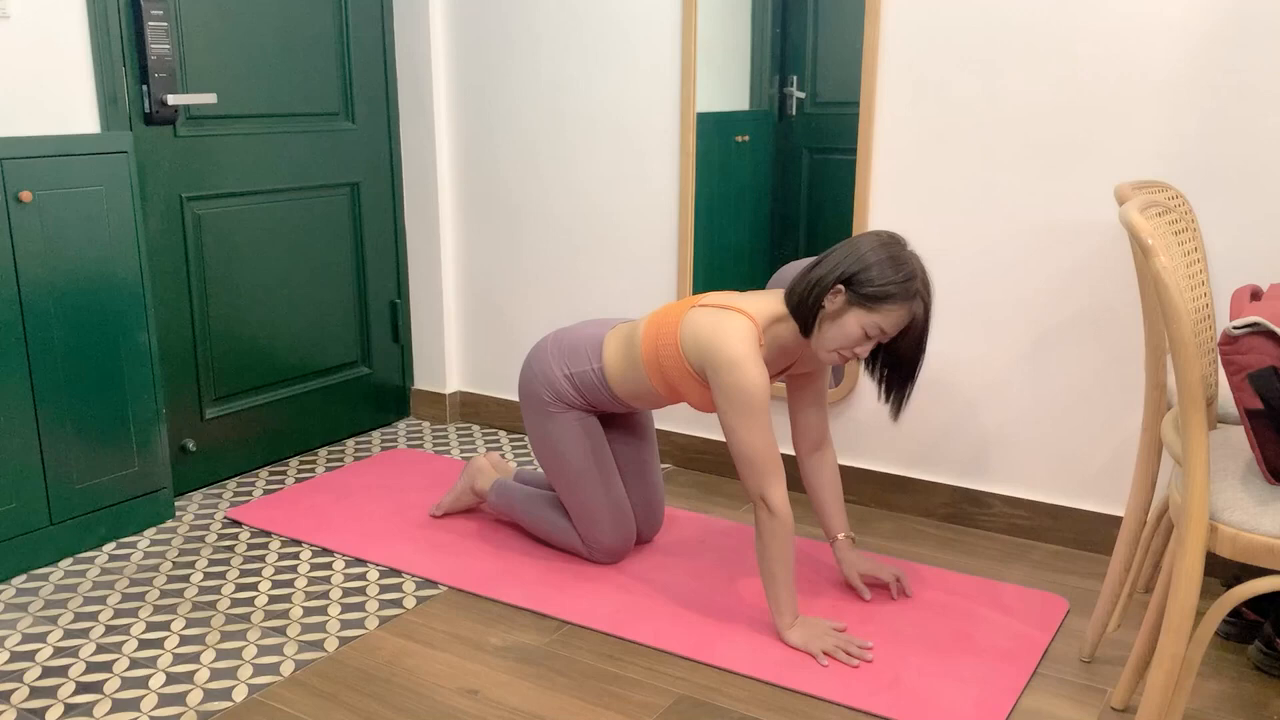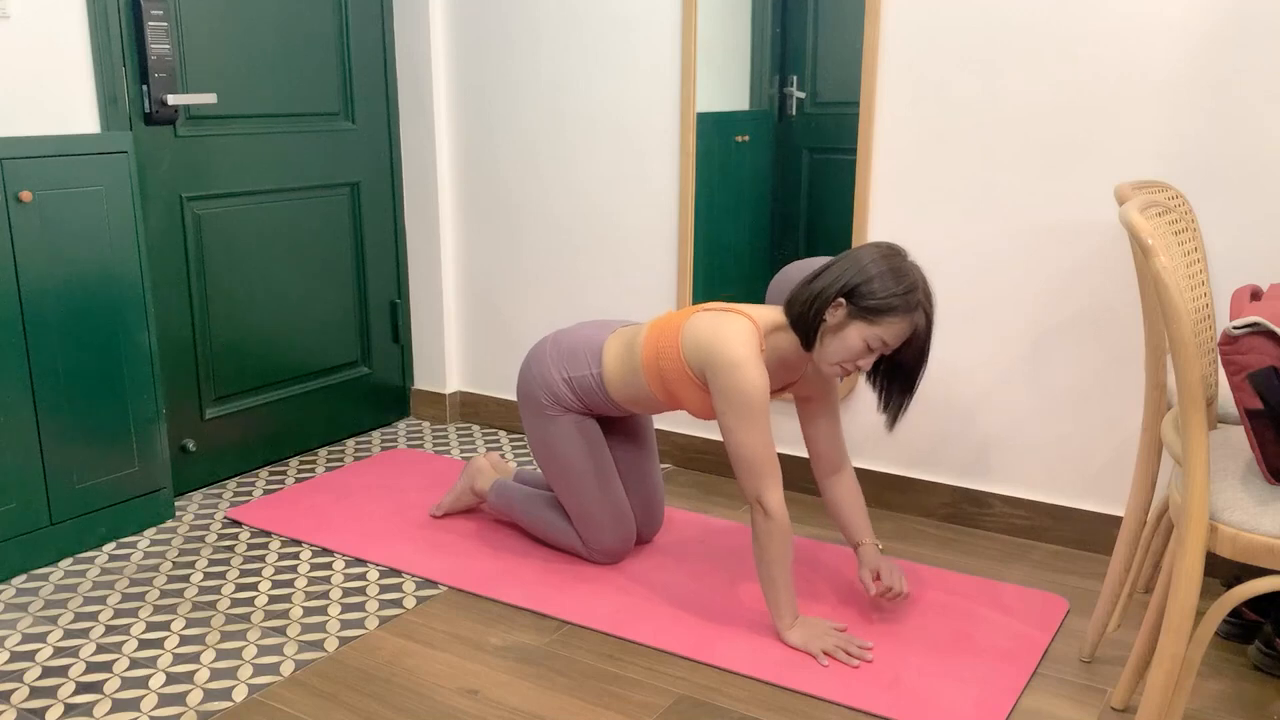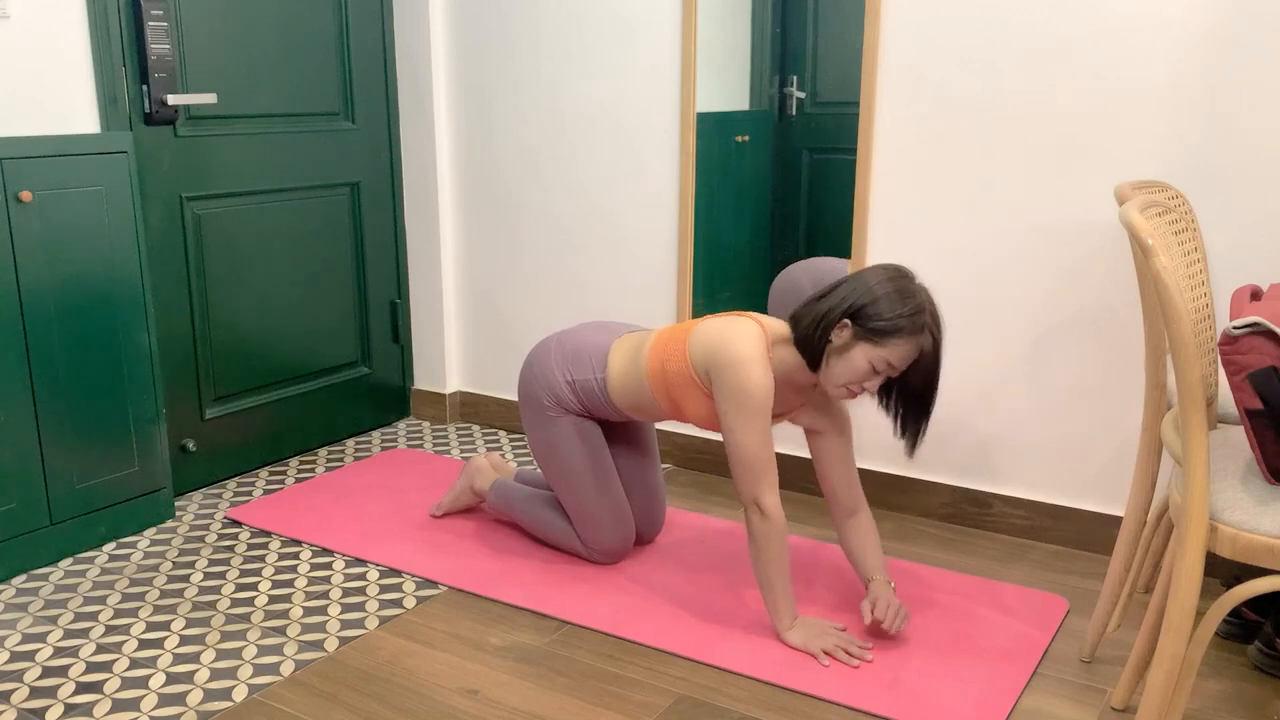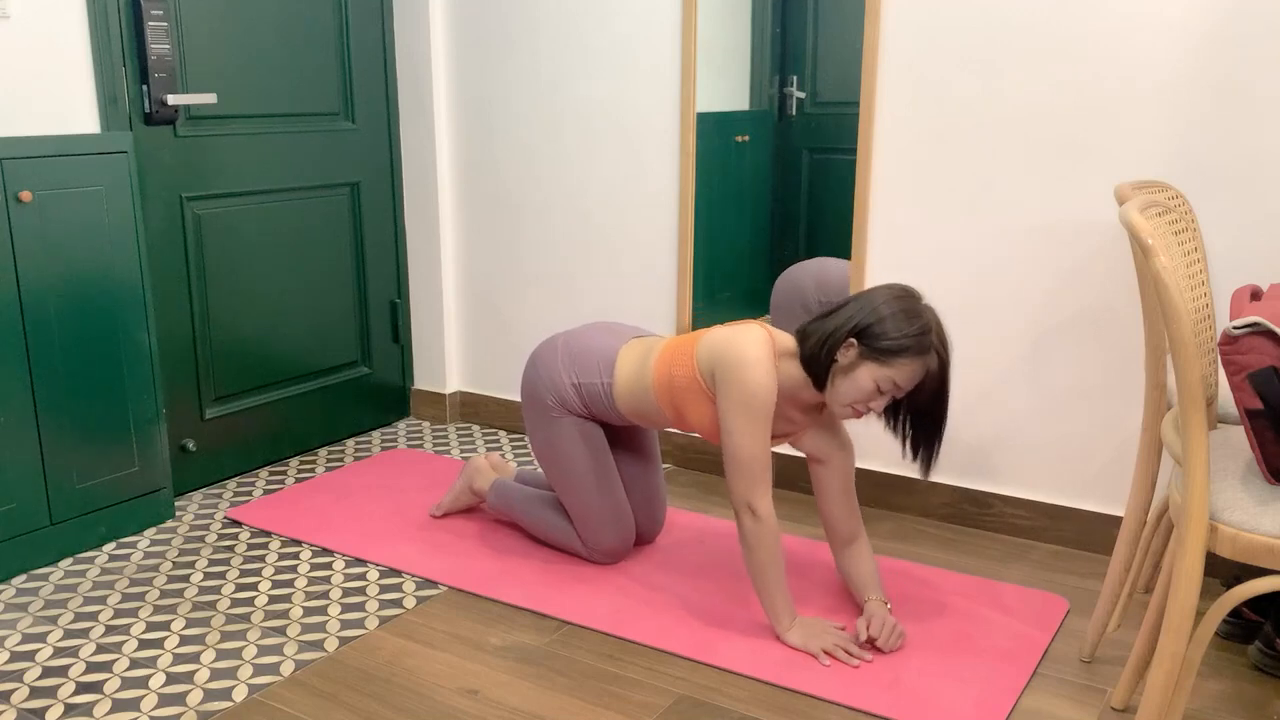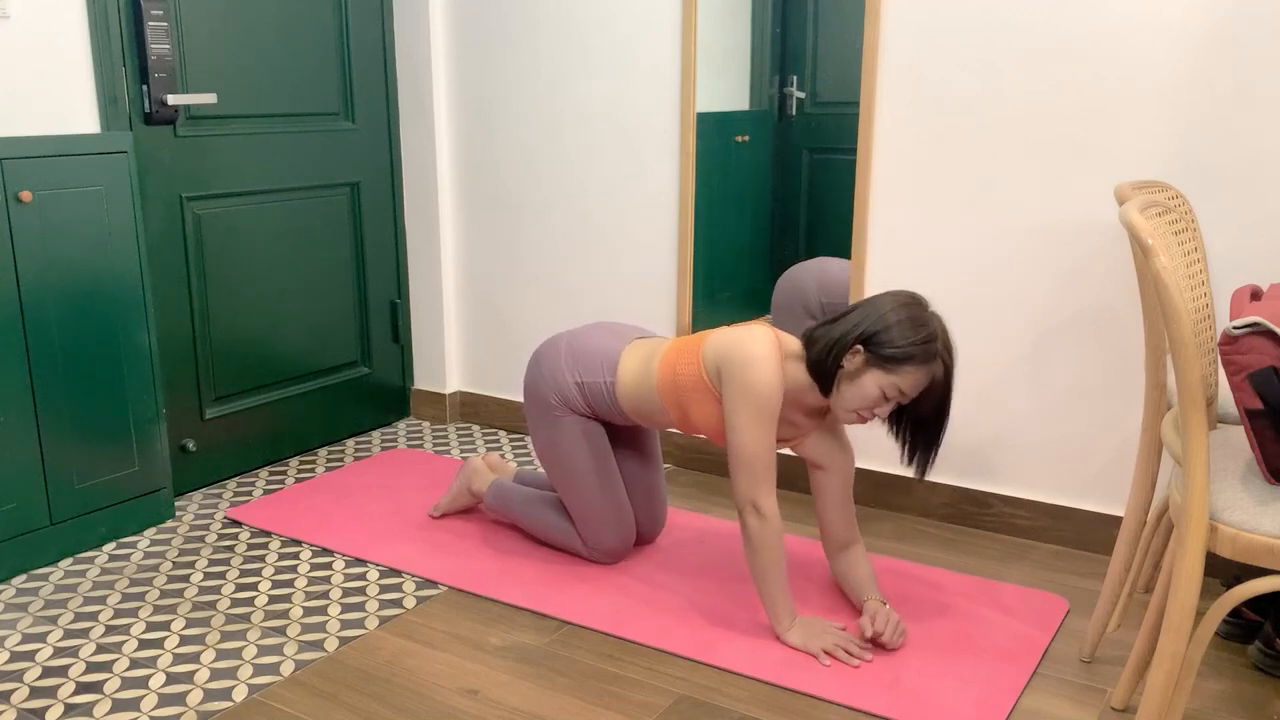
dt=0.4s
person 1, frame 1
left shoulder: (810, 338)
right shoulder: (736, 345)
left elbow: (815, 448)
right elbow: (769, 498)
left wrist: (844, 547)
right wrist: (789, 623)
left hip: (614, 382)
right hip: (560, 380)
left knee: (645, 528)
right knee: (608, 543)
left ankle: (509, 475)
right ankle: (486, 483)
person 1, frame 2
left shoulder: (812, 367)
right shoulder: (738, 351)
left elbow: (834, 469)
right elbow: (765, 502)
left wrist: (868, 549)
right wrist: (789, 623)
left hip: (612, 377)
right hip: (558, 382)
left knee: (645, 528)
right knee: (609, 543)
left ankle: (508, 473)
right ankle: (486, 483)
person 1, frame 3
left shoulder: (819, 406)
right shoulder: (745, 356)
left elbow: (851, 511)
right elbow: (761, 505)
left wrist: (878, 584)
right wrist: (789, 624)
left hip: (613, 370)
right hip: (558, 380)
left knee: (645, 530)
right knee: (608, 543)
left ankle: (507, 474)
right ankle: (486, 482)
person 1, frame 4
left shoulder: (822, 432)
right shoulder: (751, 362)
left elbow: (849, 540)
right elbow: (752, 509)
left wrist: (875, 603)
right wrist: (787, 624)
left hip: (616, 369)
right hip: (562, 381)
left knee: (645, 530)
right knee: (608, 544)
left ankle: (505, 473)
right ankle: (484, 484)
person 1, frame 5
left shoulder: (825, 437)
right shoulder: (758, 363)
left elbow: (843, 545)
right elbow: (756, 508)
left wrist: (872, 602)
right wrist: (788, 624)
left hip: (617, 369)
right hip: (564, 378)
left knee: (646, 529)
right knee: (608, 543)
left ankle: (503, 472)
right ankle: (483, 484)
